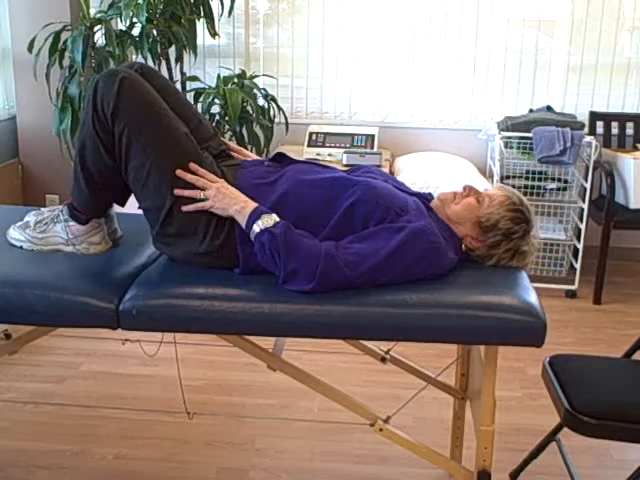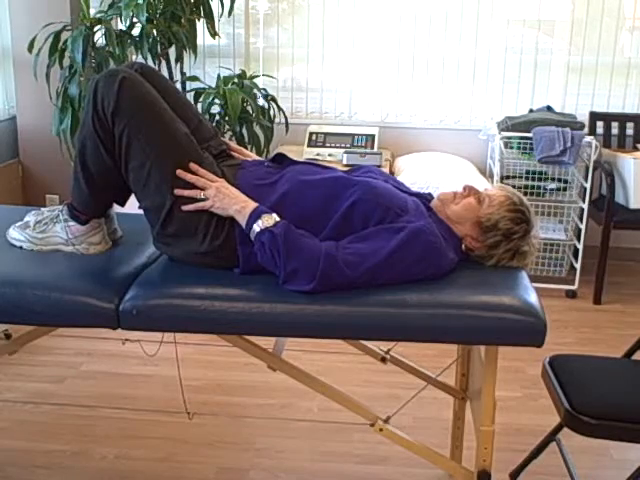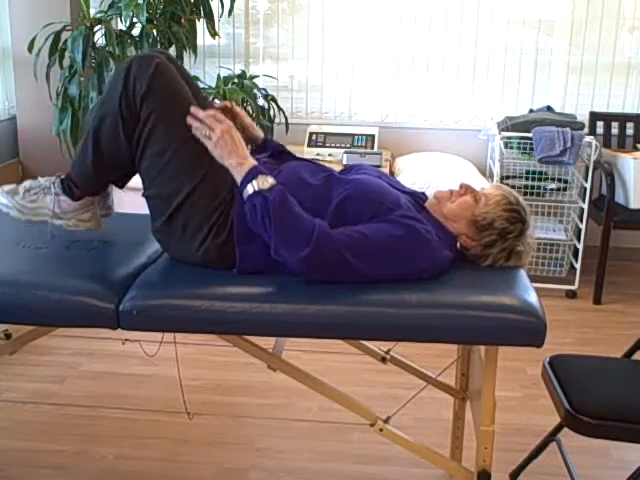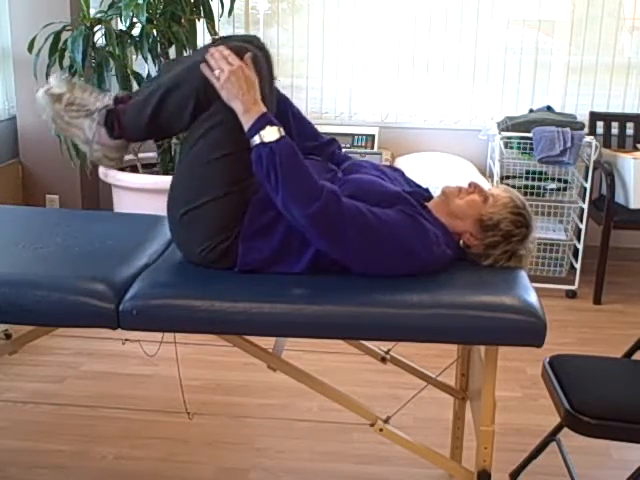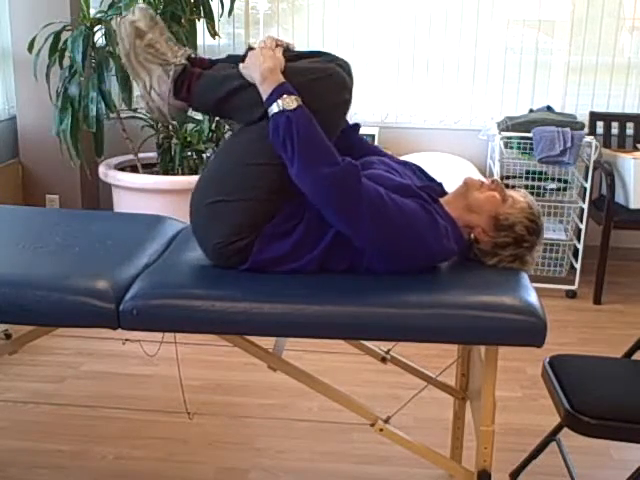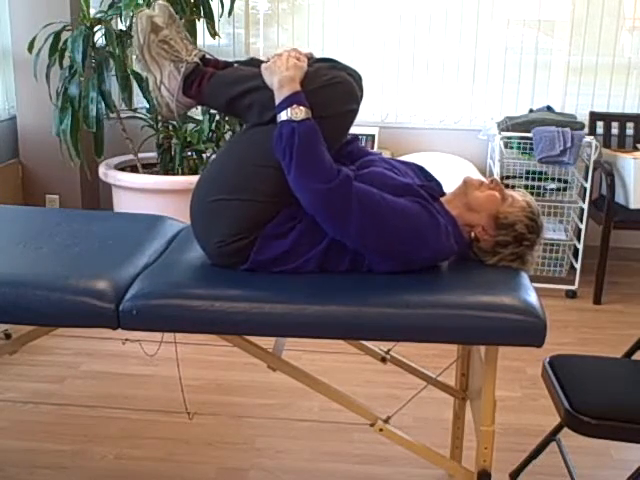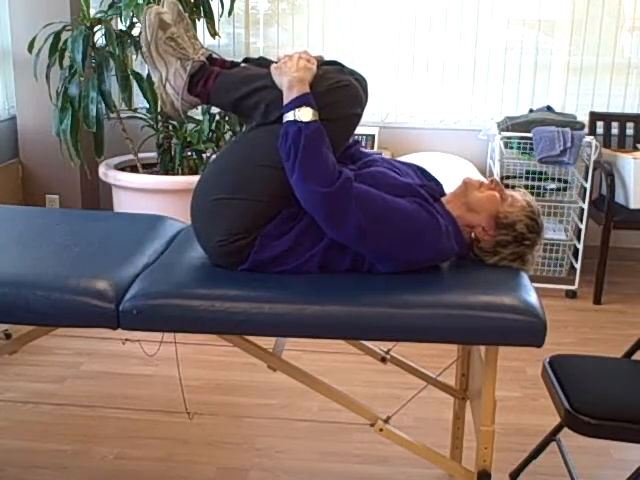
dt=0.5s
person 1, frame 1
left shoulder: (425, 244)
right shoulder: (421, 204)
left elbow: (314, 268)
left wrist: (243, 208)
right wrist: (259, 163)
left hip: (216, 229)
right hip: (238, 179)
left knee: (116, 91)
right knee: (134, 76)
left ankle: (84, 222)
right ankle: (94, 207)
person 1, frame 2
left shoulder: (425, 245)
right shoulder: (420, 205)
left elbow: (314, 269)
left wrist: (244, 208)
right wrist: (256, 163)
left hip: (215, 228)
right hip: (236, 179)
left knee: (115, 91)
right knee: (134, 77)
left ankle: (84, 223)
right ankle: (93, 211)
person 1, frame 3
left shoulder: (417, 244)
right shoulder: (416, 206)
left elbow: (305, 247)
left wrist: (241, 164)
right wrist: (257, 139)
left hip: (216, 229)
right hip: (241, 181)
left knee: (143, 78)
right knee: (154, 68)
left ankle: (77, 197)
right ankle: (86, 188)
person 1, frame 4
left shoulder: (414, 242)
right shoulder: (416, 198)
left elbow: (314, 207)
right elbow: (326, 154)
left wrist: (248, 106)
right wrist: (262, 93)
left hip: (217, 235)
right hip: (252, 195)
left knee: (224, 76)
right knee: (245, 51)
left ankle: (111, 125)
right ankle: (121, 113)
person 1, frame 5
left shoulder: (420, 232)
right shoulder: (428, 193)
left elbow: (329, 178)
right elbow: (349, 148)
left wrist: (273, 84)
right wrist: (286, 73)
left hip: (233, 232)
right hip: (279, 205)
left knee: (324, 83)
right knee: (326, 76)
left ankle: (181, 84)
right ankle: (192, 74)
person 1, frame 6
left shoulder: (420, 232)
right shoulder: (430, 199)
left elbow: (322, 189)
right elbow: (348, 158)
left wrist: (287, 92)
right wrist: (300, 85)
left hip: (232, 230)
right hip: (274, 207)
left knee: (332, 88)
right knee: (334, 81)
left ankle: (193, 82)
right ankle: (203, 73)
person 1, frame 7
left shoulder: (421, 231)
right shoulder: (430, 200)
left elbow: (324, 191)
right elbow: (347, 159)
left wrist: (297, 92)
right wrist: (305, 85)
left hip: (234, 231)
right hip: (268, 211)
left knee: (335, 91)
right knee: (337, 84)
left ankle: (199, 79)
right ankle: (206, 71)
